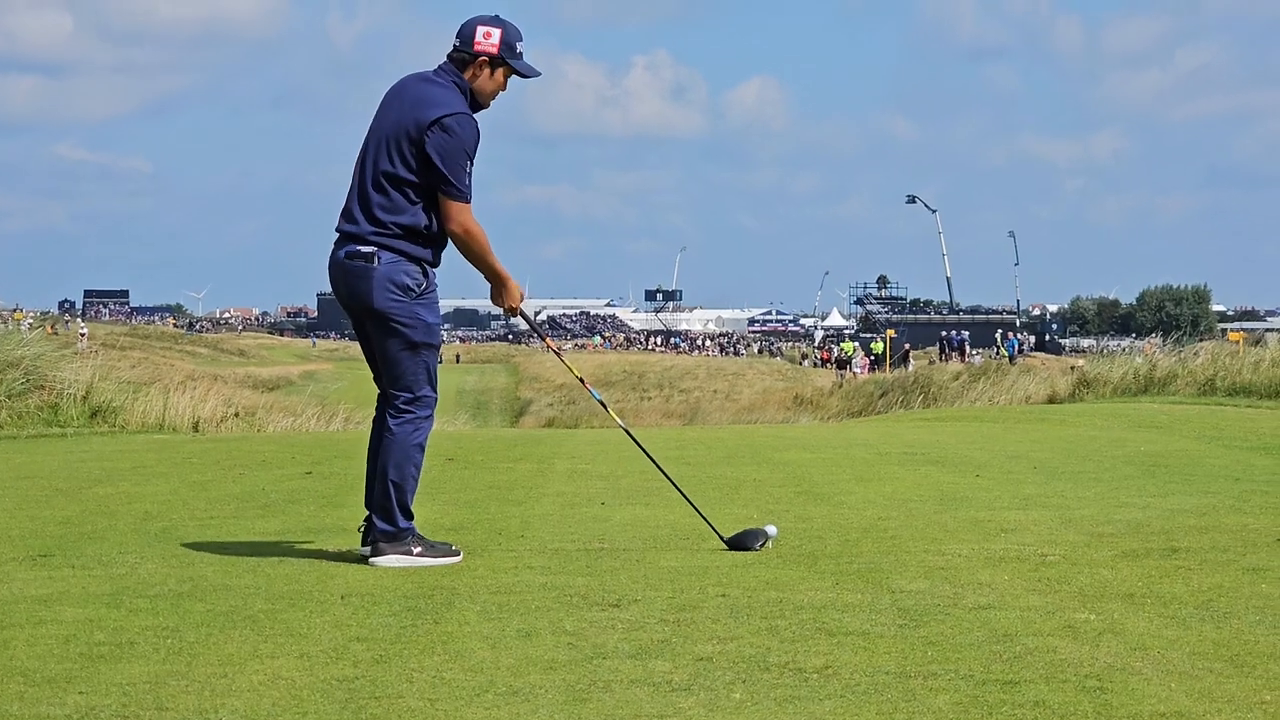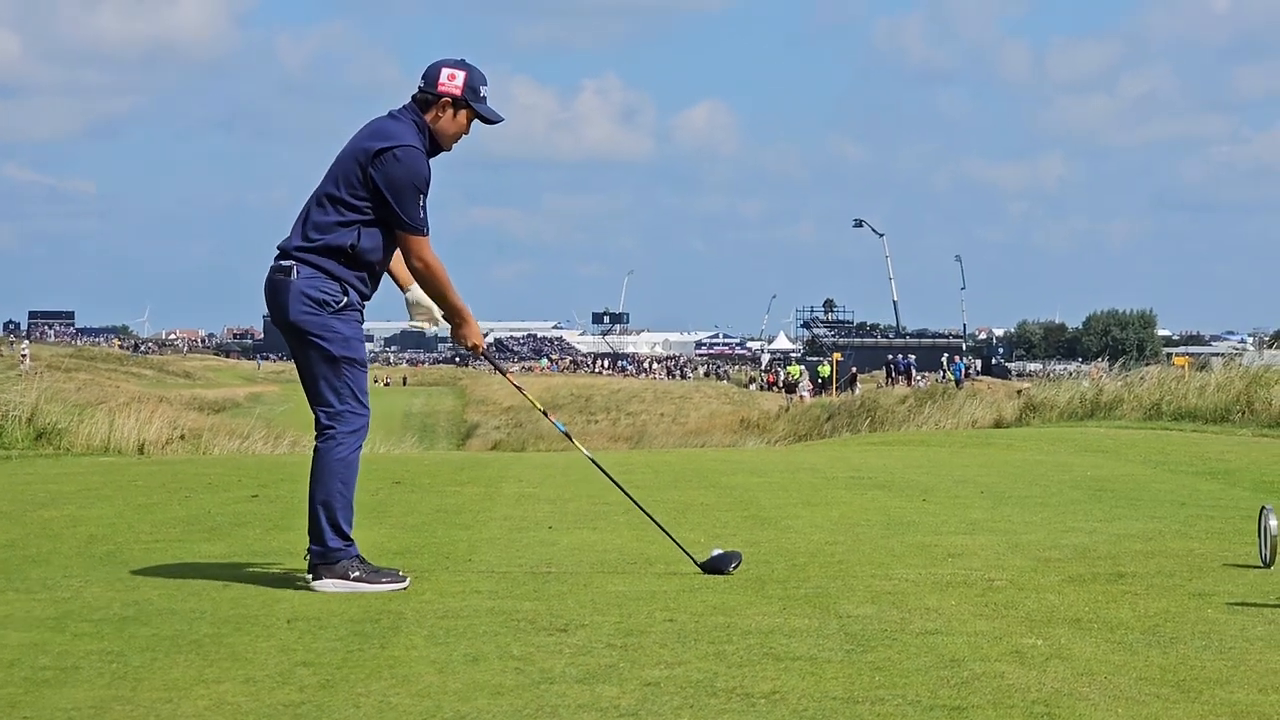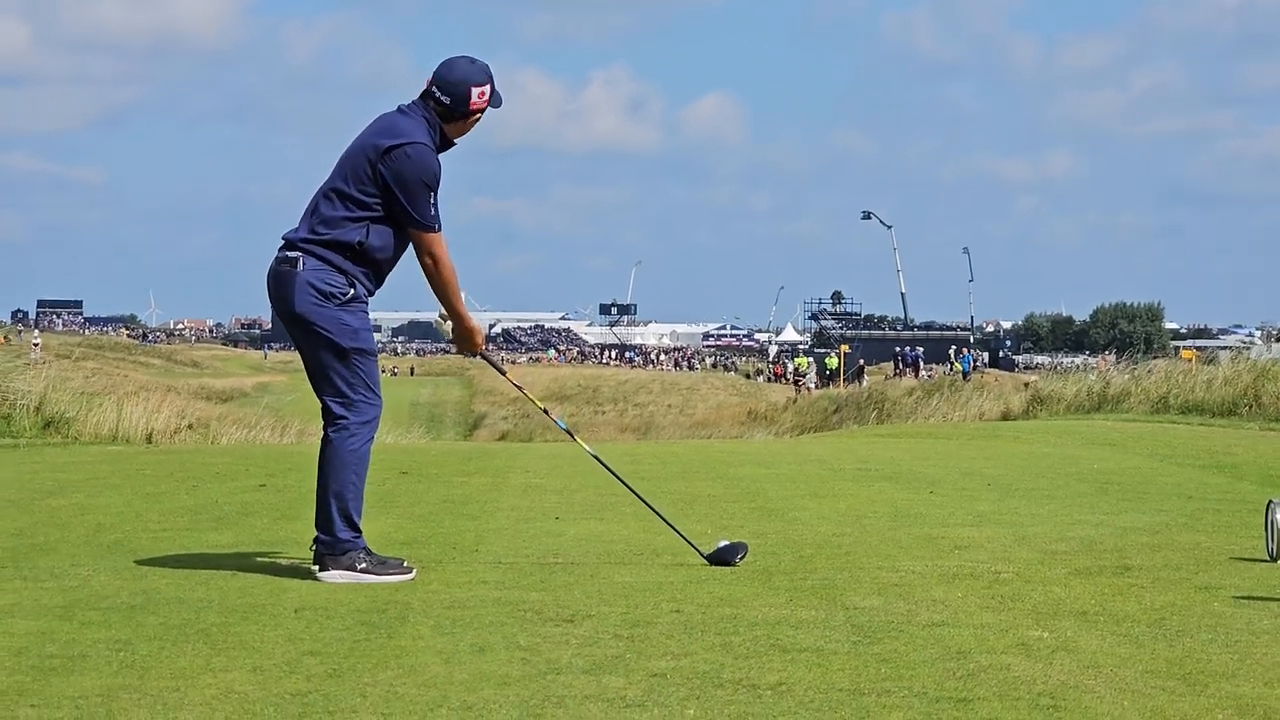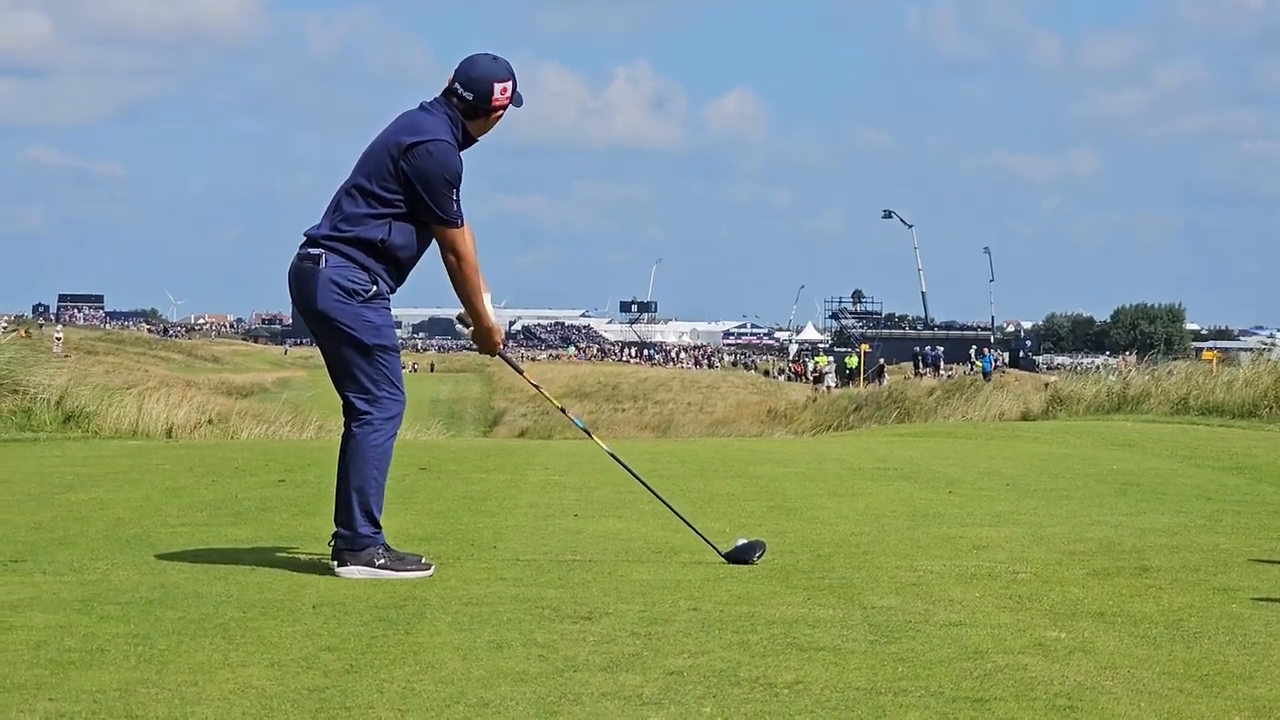
dt=0.7s
person 1, frame 1
left shoulder: (407, 88)
right shoulder: (453, 121)
left elbow: (369, 168)
right elbow: (459, 224)
right wrist: (502, 282)
left hip: (353, 260)
right hip: (396, 270)
left knee: (395, 397)
right knee: (413, 402)
left ankle: (380, 527)
right ankle: (393, 537)
person 1, frame 2
left shoulder: (389, 132)
right shoulder: (403, 153)
right elbow: (420, 255)
left wrist: (412, 291)
right wrist: (463, 319)
left hip: (302, 286)
right hip: (321, 291)
left knee: (340, 420)
right knee: (346, 419)
left ankle: (329, 551)
right ankle: (335, 560)
person 1, frame 3
left shoulder: (403, 129)
right shoulder: (412, 151)
left elbow: (429, 237)
right elbow: (432, 254)
left wrist: (456, 308)
right wrist: (464, 323)
left hip: (305, 279)
right hip: (327, 284)
left knee: (347, 411)
right knee: (357, 411)
left ankle: (334, 543)
right ankle: (342, 551)
person 1, frame 4
left shoulder: (426, 126)
right shoulder: (434, 147)
left elbow: (458, 227)
right elbow: (456, 250)
left wrist: (483, 303)
right wrist: (483, 325)
left hip: (326, 276)
right hip: (348, 281)
left knee: (368, 408)
right knee: (381, 407)
left ankle: (353, 539)
right ankle: (361, 547)
